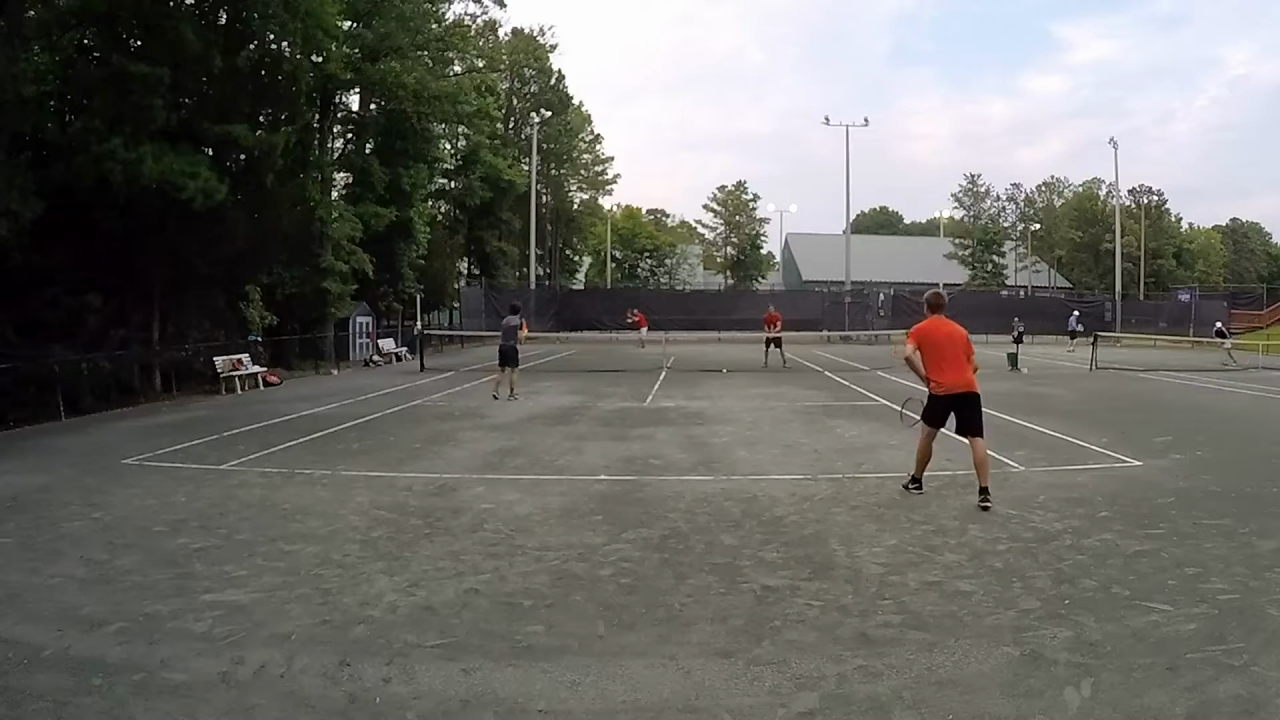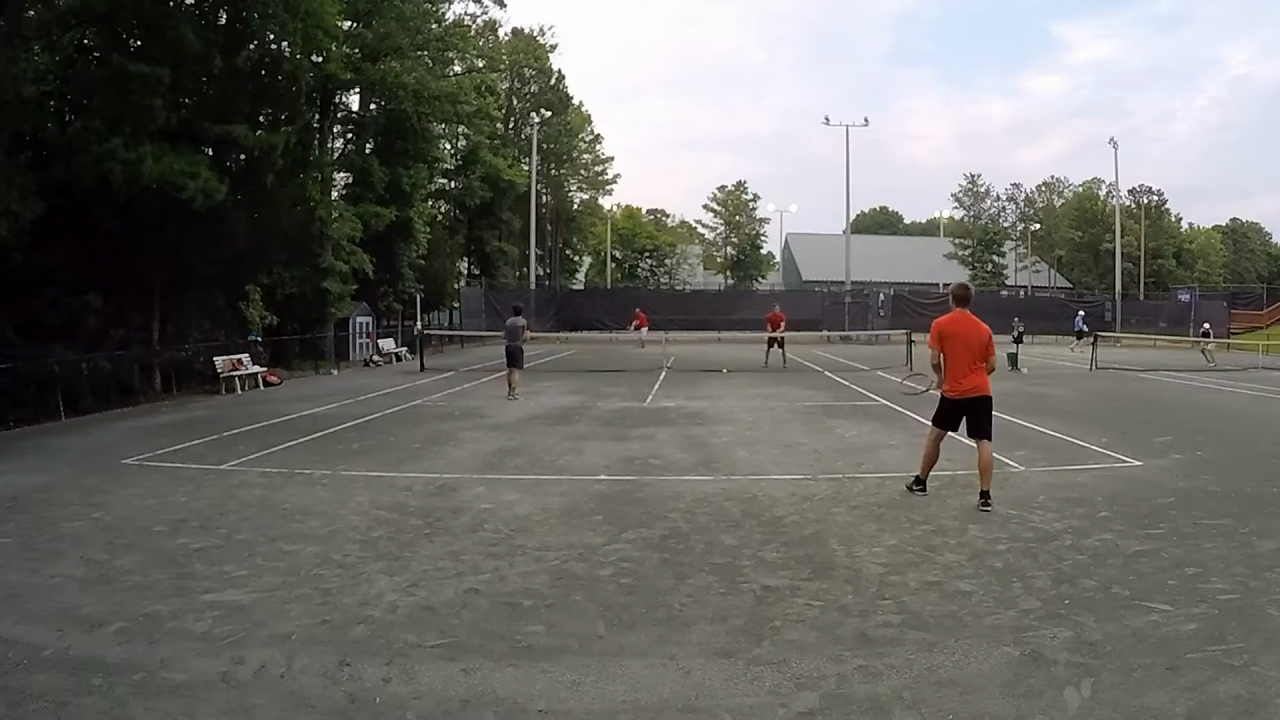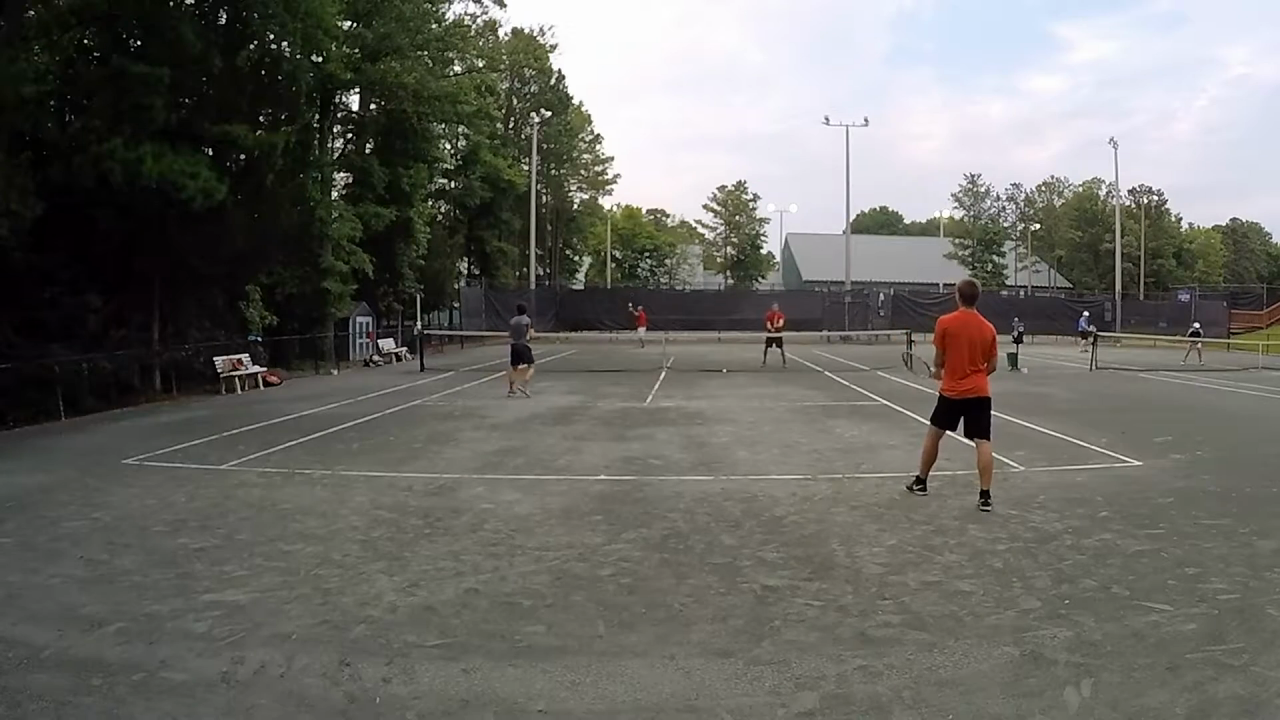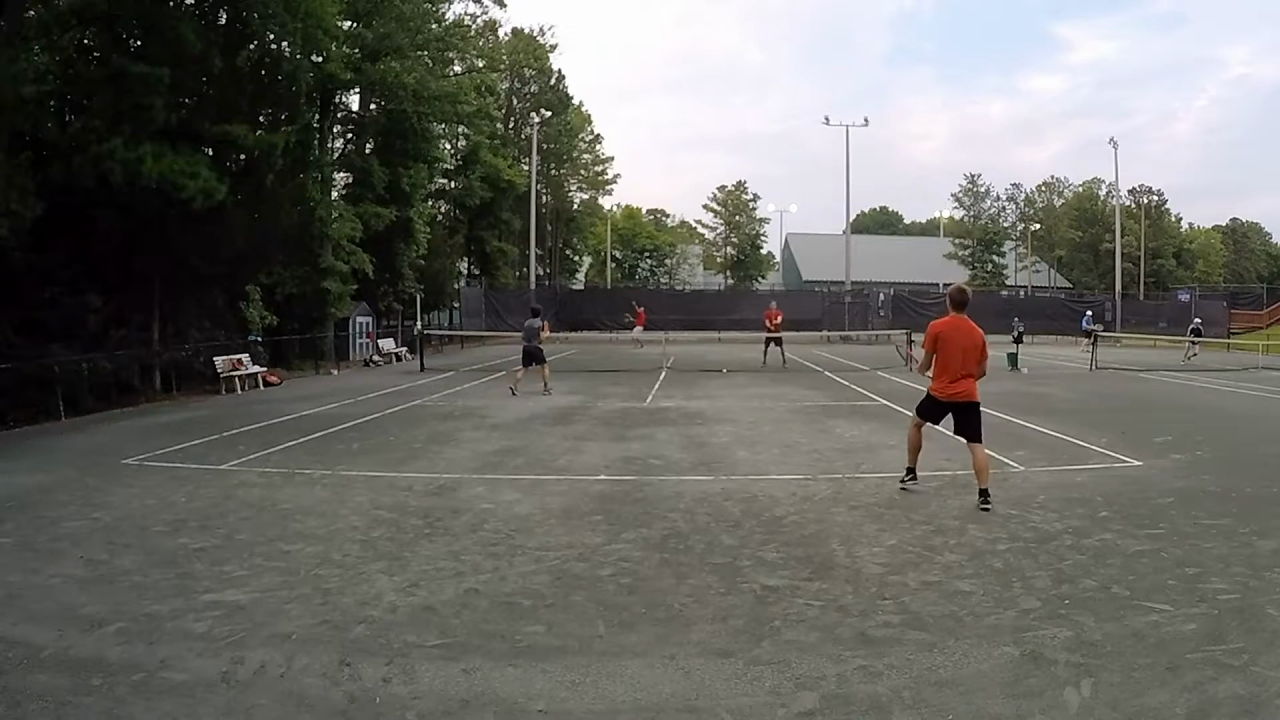
dt=0.3s
person 1, frame 1
left shoulder: (919, 329)
right shoulder: (960, 330)
left elbow: (909, 355)
right elbow: (973, 365)
left wrist: (924, 378)
left hip: (941, 390)
right hip: (968, 388)
left knee: (927, 435)
right knee: (976, 440)
left ankle: (916, 480)
right ankle: (984, 493)
person 1, frame 2
left shoulder: (941, 324)
right shoulder: (984, 328)
left elbow: (935, 360)
right elbow: (992, 365)
left wrist: (941, 379)
left hip: (954, 393)
right hip: (981, 392)
left knee: (935, 437)
right knee: (984, 443)
left ankle: (920, 482)
right ankle: (985, 495)
person 1, frame 3
left shoulder: (945, 322)
right shoulder: (988, 328)
left elbow: (939, 360)
right elbow: (992, 366)
left wrist: (937, 373)
left hip: (952, 392)
right hip: (980, 393)
left knee: (933, 435)
right knee: (983, 443)
left ankle: (920, 482)
right ankle: (985, 495)
person 1, frame 4
left shoulder: (937, 327)
right shoulder: (978, 333)
left elbow: (926, 363)
right elbow: (982, 371)
left wrist: (922, 370)
left hip: (940, 393)
right hip: (969, 396)
left knee: (915, 424)
right knee: (976, 445)
left ankle: (911, 473)
right ankle: (984, 493)
